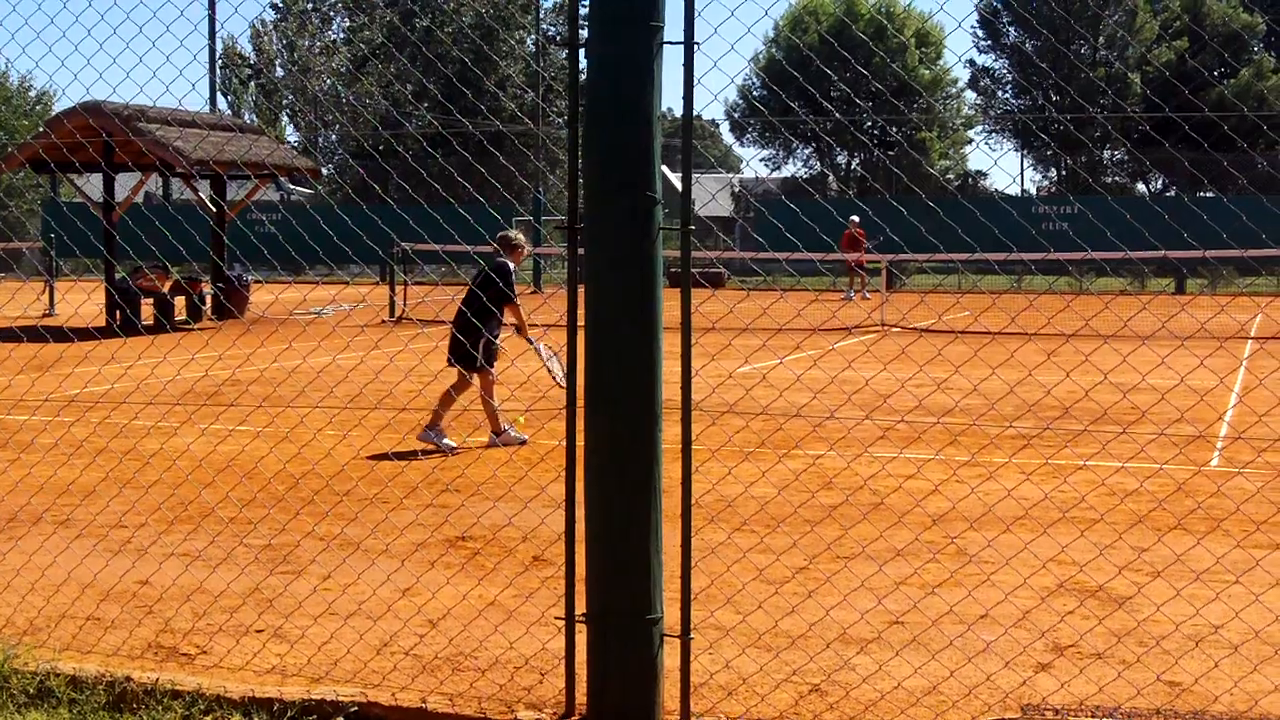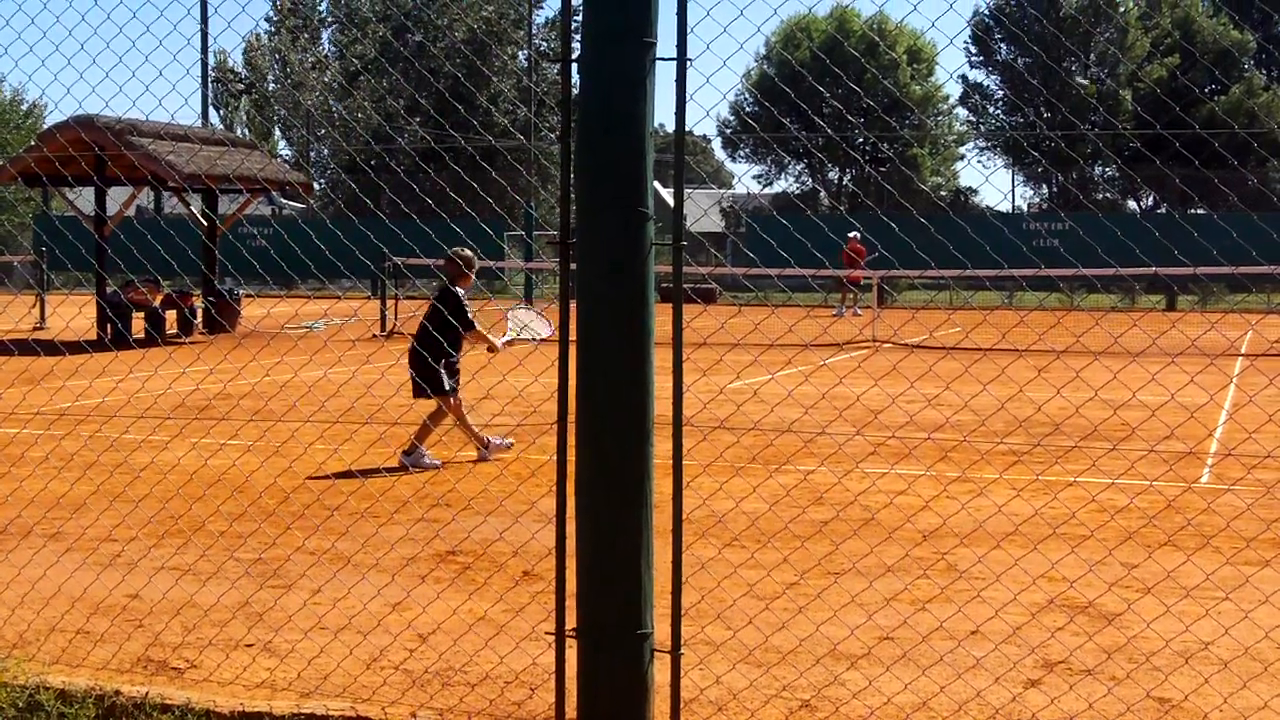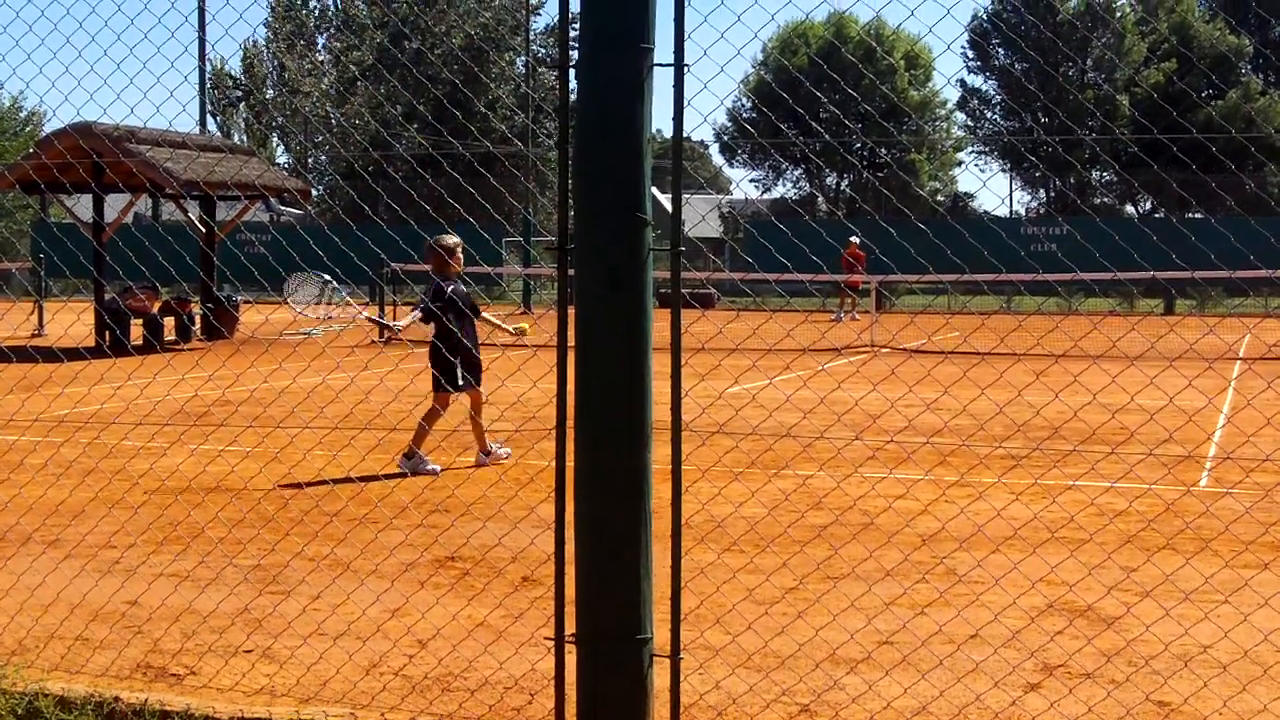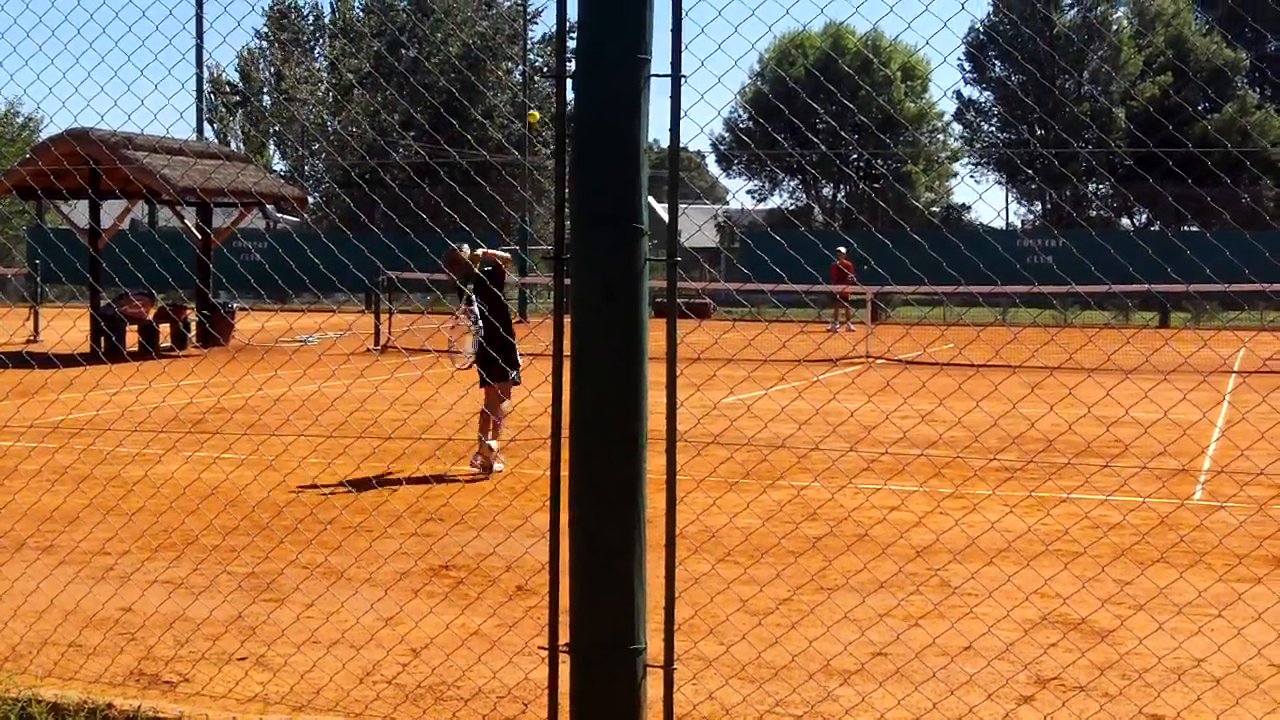
dt=0.5s
person 1, frame 1
left shoulder: (492, 266)
right shoulder: (505, 266)
right elbow: (511, 302)
left wrist: (493, 338)
right wrist: (523, 325)
left hip: (471, 330)
right hip: (474, 332)
left knee: (488, 379)
right knee: (464, 382)
left ankle: (499, 431)
right ankle: (432, 428)
person 1, frame 2
left shoulder: (448, 291)
right shoulder: (455, 293)
left elbow: (461, 330)
right elbow: (471, 329)
left wrist: (485, 340)
right wrist: (493, 342)
left hip: (439, 356)
right hip: (433, 357)
left knee: (455, 404)
right knee: (446, 405)
left ankle: (484, 444)
right ankle: (412, 452)
person 1, frame 3
left shoulder: (458, 286)
right shoulder: (442, 286)
left elbow: (478, 314)
right elbow: (424, 310)
left wrist: (506, 328)
right wrist: (402, 323)
left hip: (467, 352)
right hip: (449, 353)
left knee: (477, 399)
right knee: (441, 403)
left ankle: (486, 451)
right ankle: (411, 456)
person 1, frame 4
left shoulder: (468, 290)
right shoulder: (486, 276)
right elbow: (506, 259)
right wrist: (486, 254)
left hip: (484, 347)
right hip: (502, 346)
left knee: (491, 399)
right knee: (502, 398)
left ankle: (485, 453)
right ankle: (490, 442)
